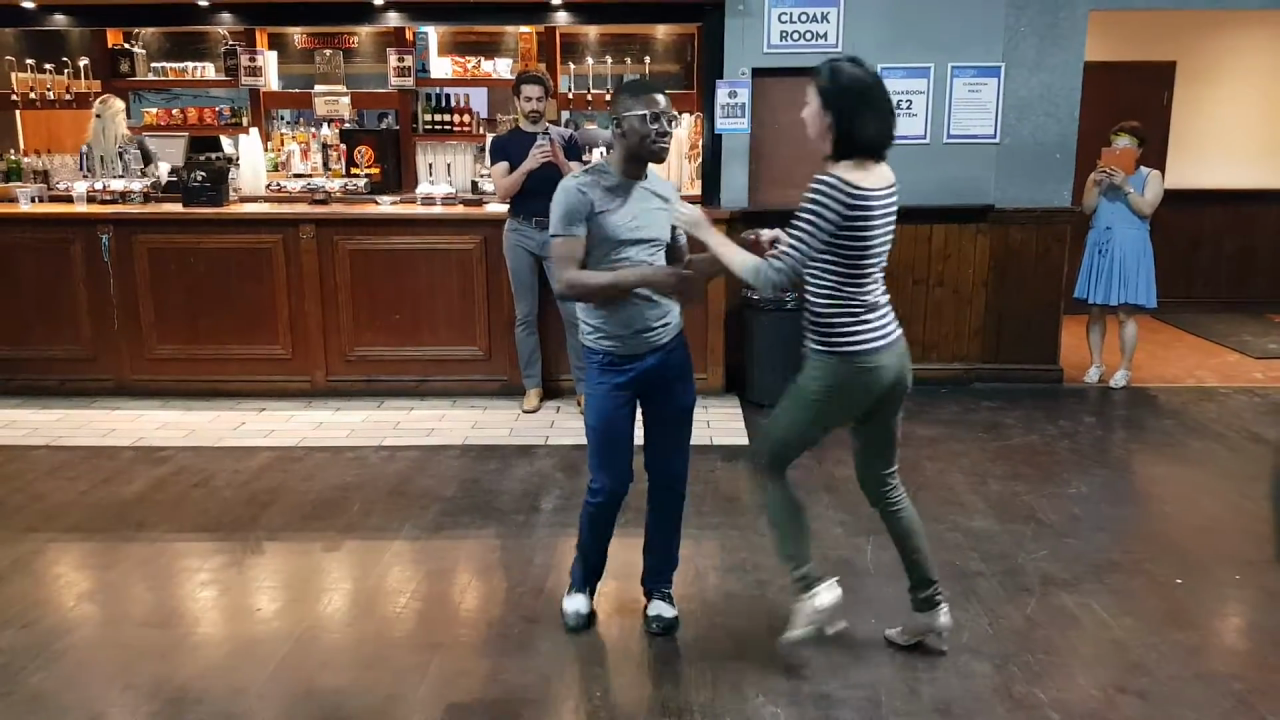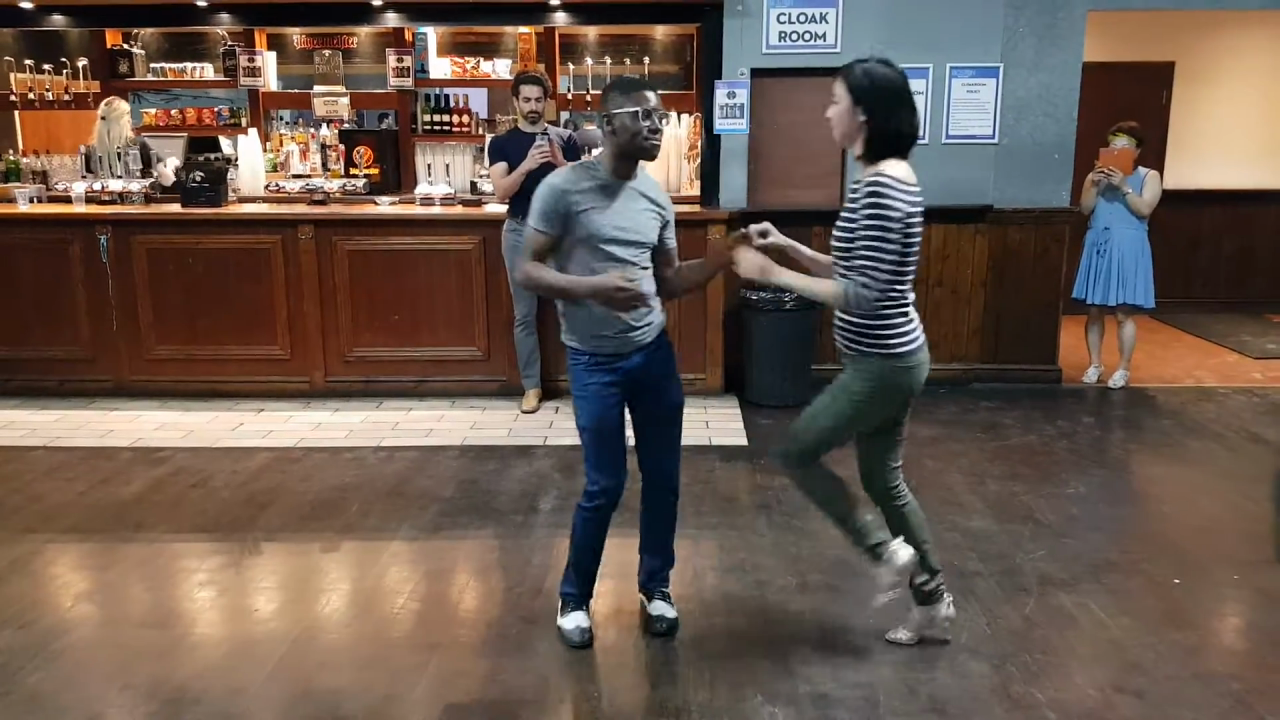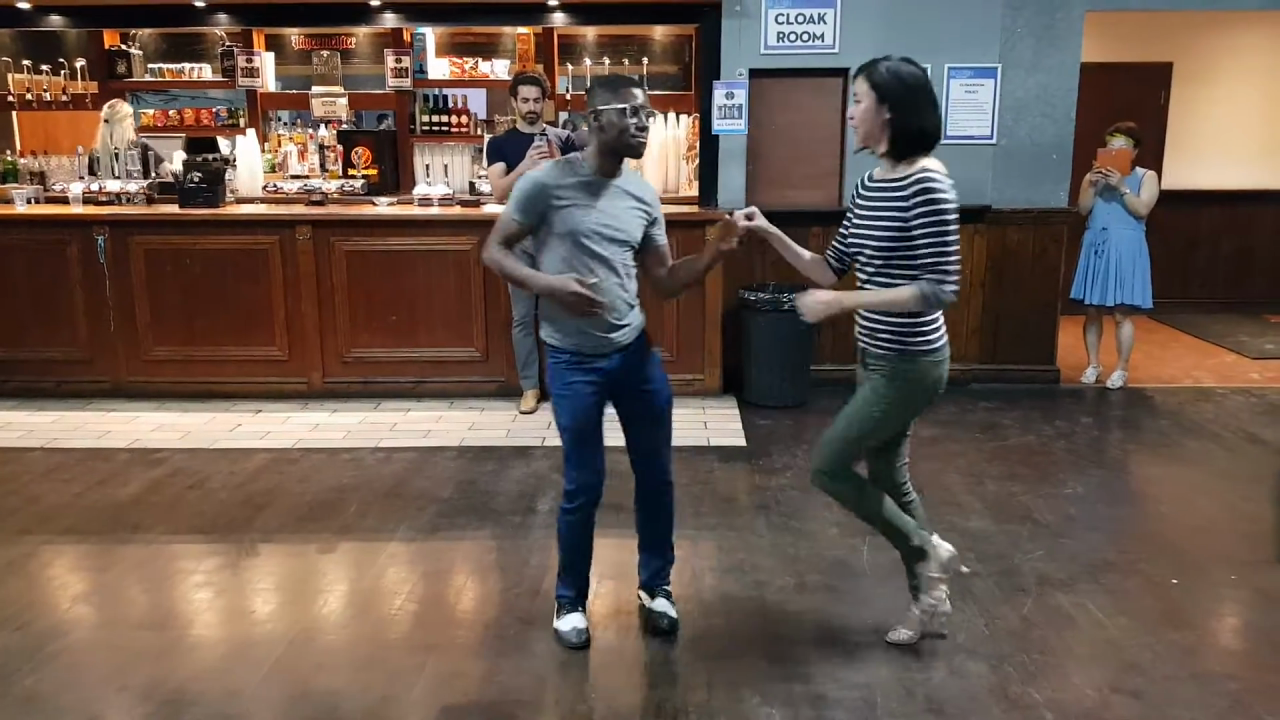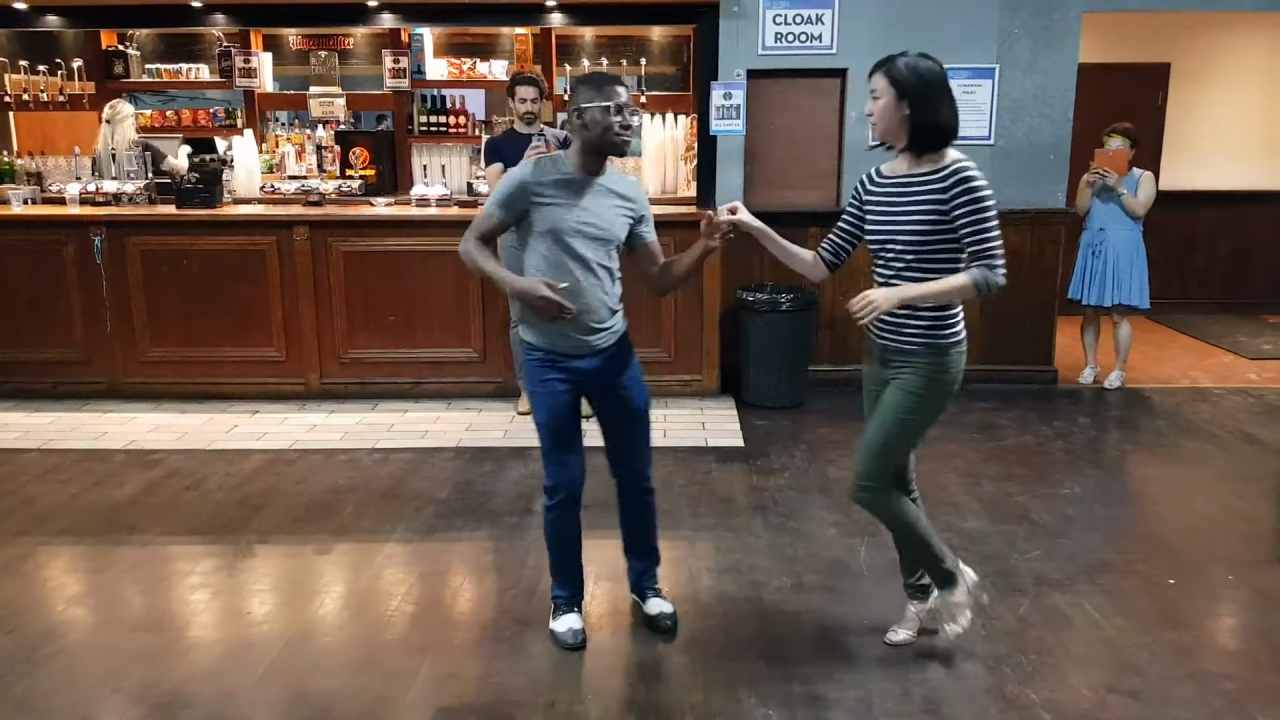
dt=0.1s
person 1, frame 1
left shoulder: (831, 188)
right shoulder: (879, 178)
left elbow: (777, 281)
left wrist: (705, 231)
right wrist: (791, 244)
left hip: (842, 364)
right hip: (884, 355)
left knee: (769, 461)
right knee: (883, 482)
left ankle: (812, 589)
right ankle: (931, 611)
person 1, frame 2
left shoulder: (879, 187)
right shoulder: (885, 178)
left elbow: (869, 293)
left wrist: (774, 272)
right wrist: (786, 244)
left hip: (879, 364)
right hip: (898, 357)
left knee: (795, 454)
right knee: (884, 479)
left ankle: (885, 552)
right ankle: (931, 601)
person 1, frame 3
left shoulder: (929, 183)
right shoulder: (871, 183)
left elbow: (941, 288)
right elbow: (831, 267)
left wrist: (840, 304)
right wrist: (768, 234)
left hip: (910, 361)
right hip: (878, 356)
left knee: (829, 468)
right knee: (887, 479)
left ankle: (928, 551)
right ankle: (926, 594)
person 1, frame 4
left shoulder: (959, 176)
right shoulder: (875, 181)
left elbow: (990, 274)
right elbow: (823, 267)
left wrist: (901, 295)
right wrist: (758, 230)
left hip: (929, 358)
right hip: (884, 353)
left knee: (871, 484)
right knee: (892, 480)
left ankle: (951, 576)
right ankle: (923, 595)
person 2, frame 1
left shoulder: (666, 194)
right shoulder: (579, 190)
right elbow: (566, 280)
left wrist: (727, 259)
right wrist: (639, 278)
left hip: (669, 353)
right hip: (609, 360)
left knee: (670, 477)
right knee: (608, 482)
left ankle: (658, 587)
right ankle: (581, 583)
person 2, frame 2
left shoulder: (656, 196)
right shoulder: (563, 187)
left elbow: (670, 283)
right elbow: (527, 271)
left wrist: (724, 258)
right wrist: (594, 286)
left hip: (653, 353)
right hip: (593, 360)
left knee: (662, 477)
right knee: (603, 485)
left ankle: (656, 586)
right ankle: (574, 595)
person 2, frame 3
left shoulder: (643, 194)
right shoulder: (547, 181)
left elbow: (667, 282)
right elbow: (494, 250)
left wrist: (716, 251)
right wrist: (547, 284)
left hip: (635, 351)
right hip: (572, 359)
left knee: (656, 473)
right knee: (584, 486)
left ankle: (655, 585)
right ankle: (570, 599)
person 2, frame 4
left shoulder: (630, 194)
right shoulder: (530, 179)
left elbow: (659, 279)
right elbow: (471, 245)
left wrist: (703, 247)
right wrist: (518, 286)
left hip: (614, 353)
right hip: (550, 358)
left knee: (636, 476)
right knee: (564, 484)
left ankle: (646, 584)
right ankle: (566, 599)
person 3, frame 1
left shoulder: (566, 138)
right shoulder: (503, 142)
right elbow: (502, 191)
left wrist: (561, 162)
right wrist: (527, 165)
right hip: (520, 232)
left knee: (572, 311)
right knee: (525, 314)
left ankle: (583, 384)
right ankle: (532, 385)
person 3, frame 2
left shoulder: (565, 139)
right shoulder: (501, 143)
right elbow: (501, 191)
left wrist: (560, 162)
right wrist: (526, 165)
right hip: (519, 232)
right knee: (524, 315)
right ankle: (531, 385)
person 3, frame 3
left shoulder: (563, 138)
right shoulder: (500, 143)
right elbow: (499, 192)
left wrist: (558, 162)
right wrist: (525, 166)
right knee: (522, 315)
right ankle: (530, 386)
person 3, frame 4
left shoulder: (560, 139)
right shoulder: (497, 143)
right elbow: (496, 192)
right wrist: (523, 165)
right hip: (515, 235)
right knee: (519, 316)
right ankle: (527, 388)
person 4, frame 1
left shoulder: (1151, 176)
right shoulder: (1098, 174)
left elbow: (1146, 209)
right elbow: (1087, 209)
left wrist: (1126, 187)
right wrist: (1096, 185)
left hip: (1130, 247)
right hip: (1099, 244)
left knee: (1126, 313)
right knee: (1096, 310)
left ankle: (1125, 369)
right ankle: (1096, 364)
person 4, frame 2
left shoulder: (1149, 176)
right shoulder: (1096, 175)
left elbow: (1145, 209)
right elbow: (1085, 209)
left wrist: (1124, 187)
right wrist: (1094, 185)
left hip: (1128, 247)
right hip: (1098, 245)
left knee: (1124, 314)
right knee: (1094, 310)
left ankle: (1124, 369)
right ankle: (1095, 364)
person 4, frame 3
left shoulder: (1146, 177)
right shoulder: (1094, 175)
left elbow: (1142, 210)
right elbow: (1083, 209)
left wrist: (1122, 187)
right wrist: (1092, 185)
left hip: (1126, 248)
right hip: (1096, 245)
left knee: (1122, 314)
right knee: (1092, 311)
left ankle: (1122, 369)
right ankle: (1093, 365)
person 4, frame 4
left shoulder: (1144, 177)
right shoulder: (1091, 176)
left elbow: (1140, 211)
right elbow: (1080, 210)
left wrist: (1119, 187)
right wrist: (1089, 186)
left hip: (1123, 248)
right hip: (1093, 246)
left knee: (1119, 314)
right knee: (1090, 311)
left ankle: (1120, 369)
right ankle: (1091, 365)
